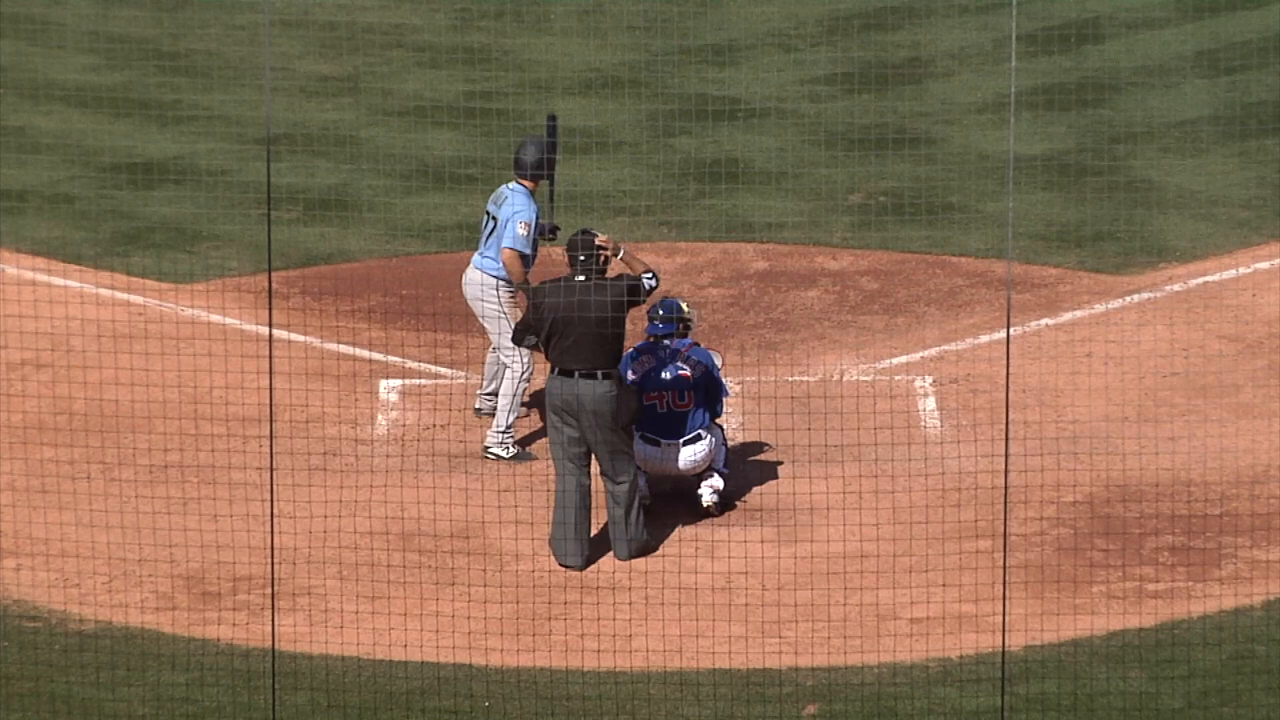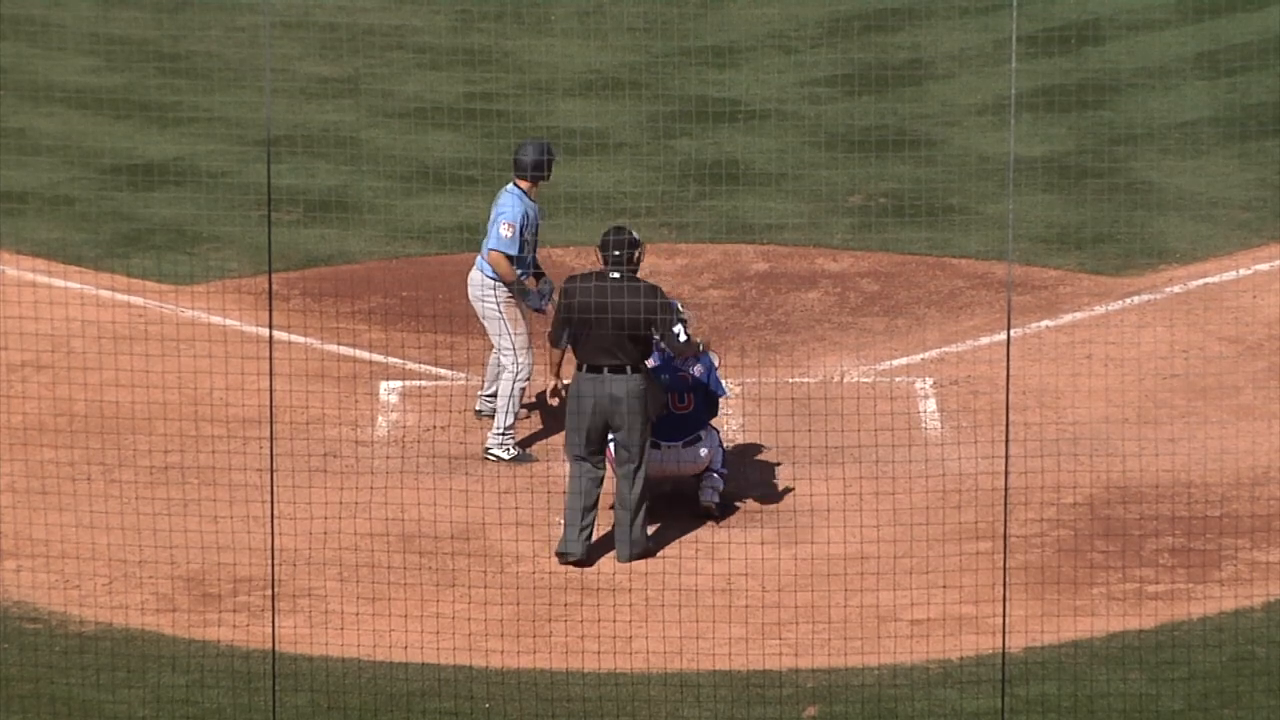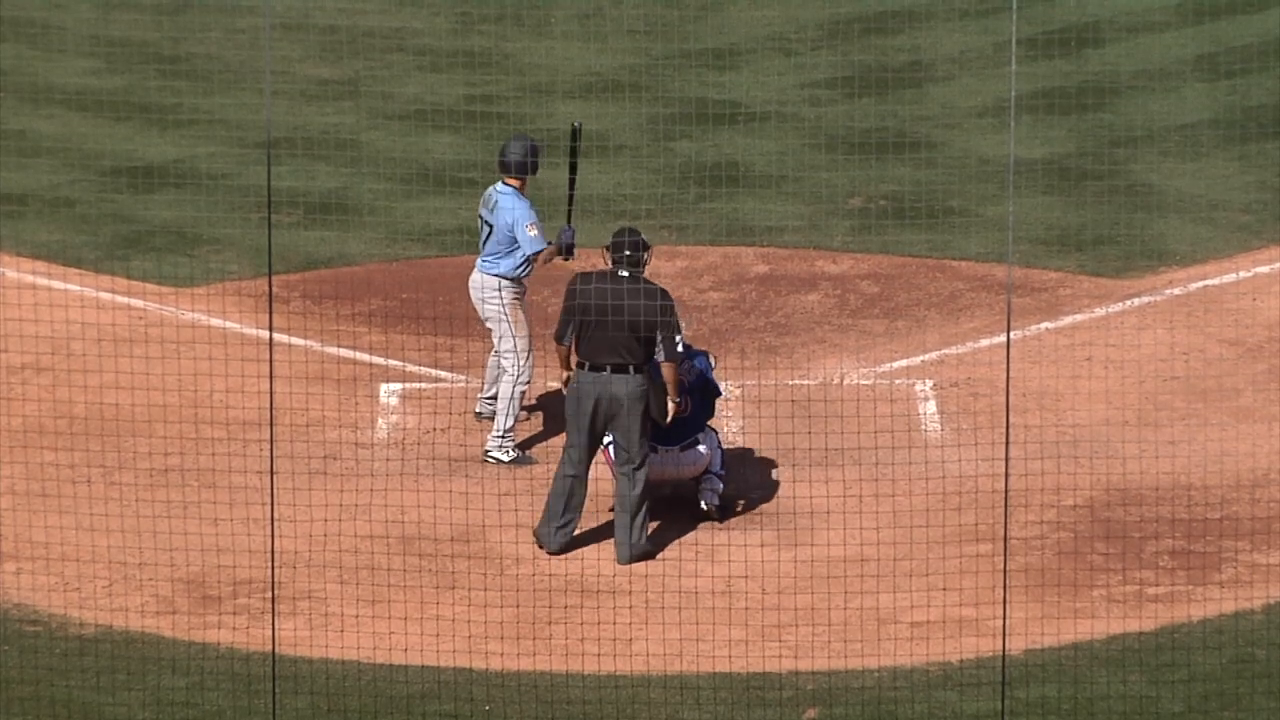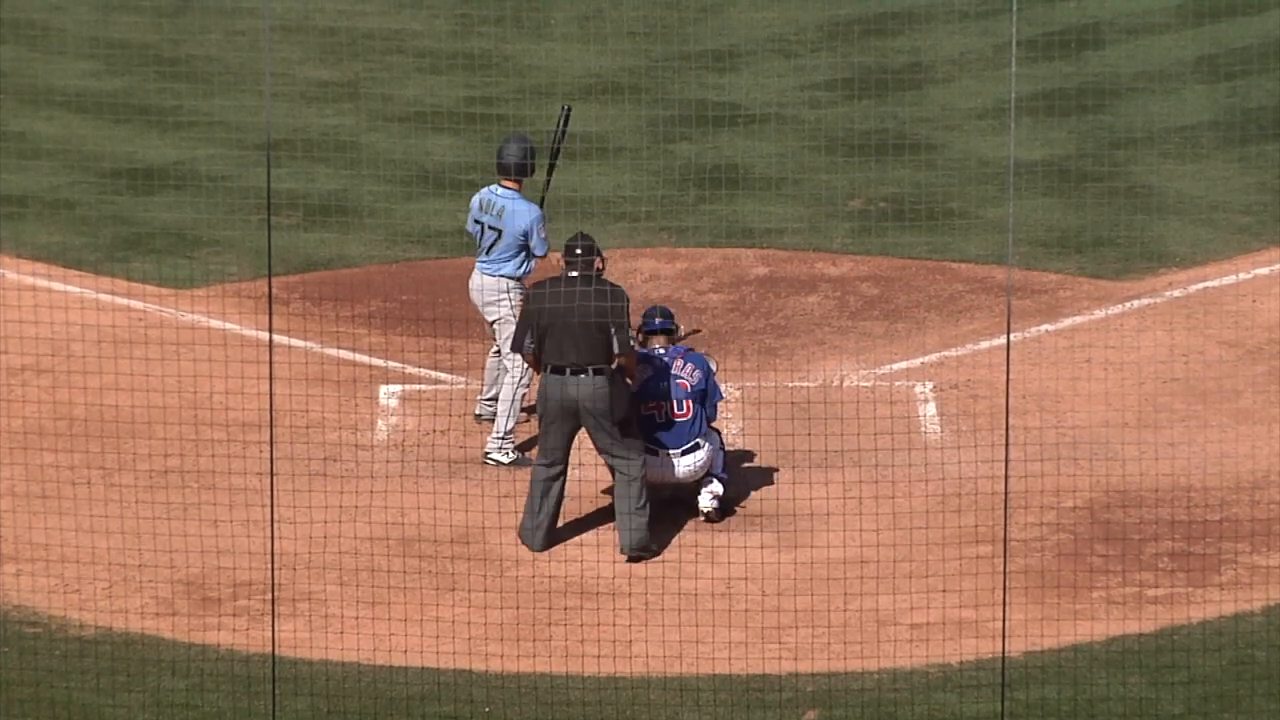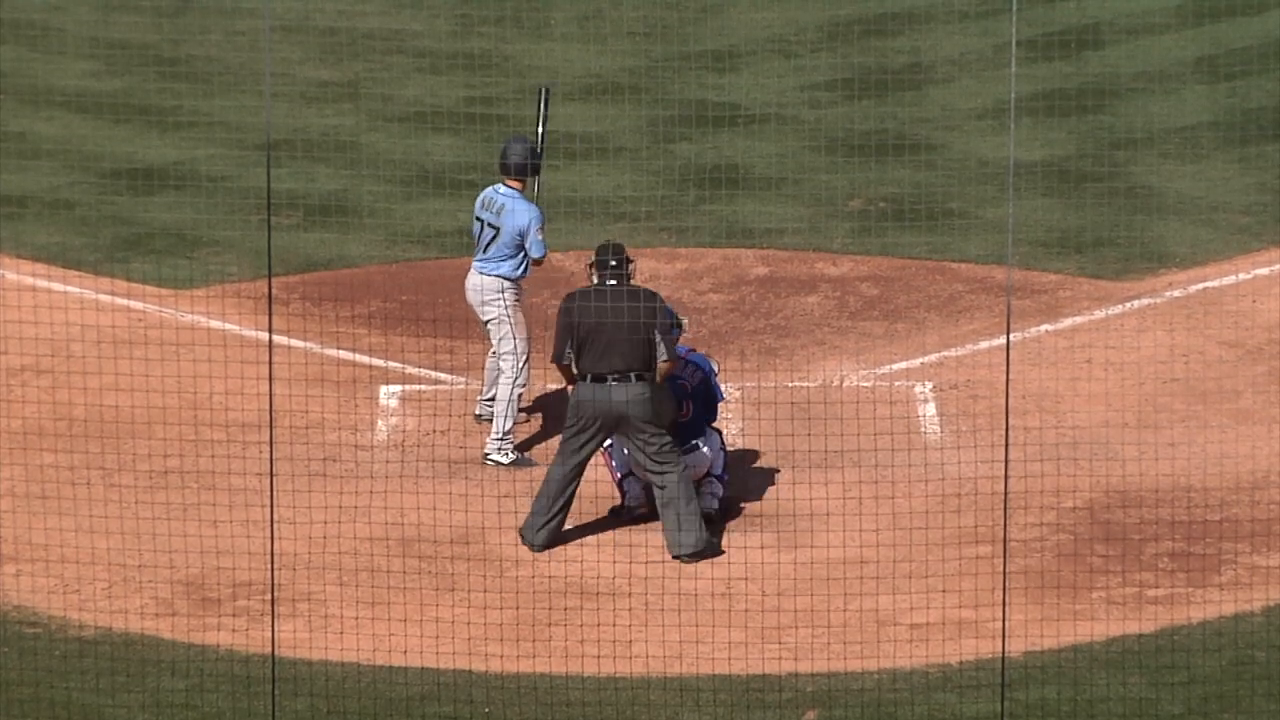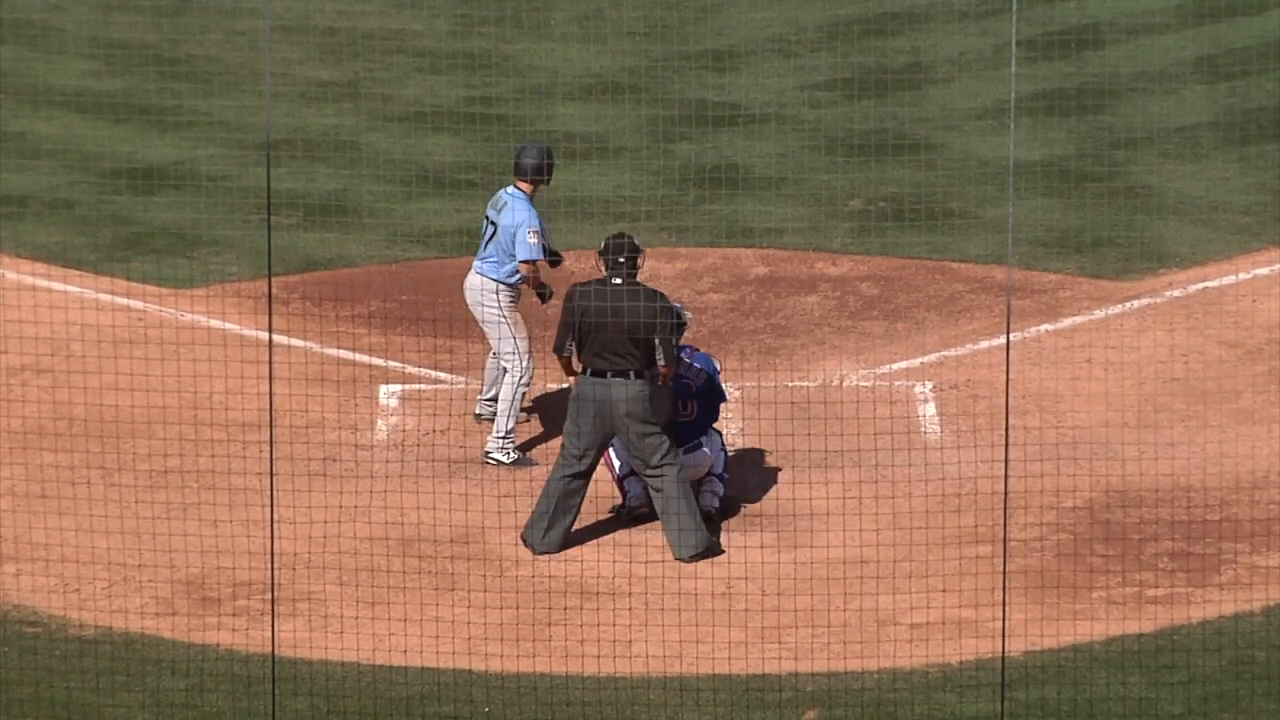
dt=0.5s
person 1, frame 1
left shoulder: (545, 292)
right shoulder: (618, 290)
left elbow: (524, 338)
right elbow: (651, 279)
right wrist: (621, 252)
left hip: (559, 387)
right hip: (603, 389)
left knee: (569, 471)
right knee: (619, 469)
left ankle: (570, 549)
right ankle: (629, 541)
person 1, frame 2
left shoulder: (574, 287)
right shoulder: (650, 295)
left elbow: (558, 340)
right elbow: (680, 346)
left wrist: (554, 376)
right wrist: (698, 347)
left hip: (586, 384)
right hip: (631, 386)
left knee: (584, 466)
right knee: (631, 467)
left ankle: (574, 543)
right ankle: (630, 542)
person 1, frame 3
left shoulder: (582, 284)
right shoulder: (657, 297)
left elbow: (563, 338)
right elbow: (668, 356)
left wrist: (566, 370)
right wrist: (672, 396)
left hip: (587, 381)
right hip: (631, 386)
left knee: (574, 460)
right knee: (632, 467)
left ankle: (554, 534)
right ankle: (631, 545)
person 1, frame 4
left shoulder: (539, 292)
right shoulder: (612, 294)
left elbow: (526, 348)
right elbow: (623, 352)
right wrist: (630, 374)
left hip: (554, 386)
right hip: (599, 388)
left knee: (549, 461)
right knee: (628, 460)
left ankle: (536, 533)
right ankle: (635, 538)
person 1, frame 5
left shoulder: (574, 302)
right shoulder: (651, 300)
left elbow: (562, 358)
right elbow: (667, 359)
left wrist: (574, 383)
right wrist: (652, 386)
left hip: (591, 394)
right hip: (638, 394)
left knee: (567, 462)
right knee: (666, 468)
left ankle: (538, 533)
right ankle: (690, 542)
person 1, frame 6
left shoulder: (578, 295)
right shoulder: (656, 302)
left elbow: (564, 350)
right elbow: (666, 363)
left wrist: (572, 375)
right wrist: (659, 387)
left hip: (591, 390)
right hip: (637, 393)
left knee: (571, 466)
right knee: (663, 468)
left ankle: (542, 536)
right ankle: (691, 543)
person 2, frame 1
left shoulder: (503, 192)
right shoulder: (525, 206)
right elbow: (509, 256)
left wrist: (539, 232)
right wrist: (531, 292)
left hip: (476, 277)
right hip: (494, 287)
left knee: (503, 344)
right knee: (520, 362)
left ankle: (488, 401)
right ankle: (499, 442)
person 2, frame 2
left shoulder: (521, 198)
right shoulder: (515, 207)
right elbow: (496, 256)
left wrist: (540, 278)
right wrist: (525, 292)
left hip: (492, 283)
right hip: (494, 288)
left knee: (506, 346)
right knee: (518, 362)
left ankle: (489, 403)
right ankle: (500, 442)
person 2, frame 3
left shoulder: (492, 194)
right shoulder: (520, 208)
right elbow: (542, 256)
left wrist: (554, 245)
right wrist: (563, 241)
left hip: (484, 278)
right hip: (501, 288)
left knee: (505, 347)
right knee: (518, 364)
left ankle: (488, 405)
right ankle: (499, 445)
person 2, frame 4
left shoulder: (480, 198)
right shoulder: (529, 212)
right elbow: (540, 253)
right wrist: (538, 232)
left hip: (481, 280)
right hip: (504, 289)
left knee: (502, 347)
right knee: (518, 366)
left ankle: (488, 406)
right ankle: (499, 446)
person 2, frame 5
left shoulder: (485, 196)
right shoulder: (529, 212)
right elbow: (537, 259)
left hip: (477, 280)
right hip: (500, 289)
left knee: (501, 349)
right knee: (514, 365)
left ankle: (488, 407)
right ankle: (499, 447)
person 2, frame 6
left shoulder: (500, 196)
right shoulder: (527, 214)
right elbow: (527, 267)
left wrist: (542, 250)
right wrist: (542, 288)
left hip: (477, 282)
right hip: (495, 292)
left knee: (502, 349)
right knee: (519, 365)
left ankle: (488, 406)
right ankle: (500, 446)
person 3, frame 1
left shoulder: (633, 358)
right shoulder: (702, 357)
right elbow: (715, 411)
left hip: (647, 455)
right hip: (696, 456)
right knee: (715, 432)
right ankle: (710, 494)
person 3, frame 2
right shoulder: (701, 358)
right elbow: (710, 411)
left hip: (645, 457)
right hip: (692, 457)
right knee: (711, 435)
right ankle: (710, 495)
person 3, frame 3
right shoulder: (698, 360)
right elbow: (708, 412)
right hip: (693, 461)
left knee: (611, 435)
right knee: (709, 436)
right ankle: (710, 499)
person 3, frame 4
right shoulder: (699, 362)
right elbow: (710, 415)
left hip: (646, 466)
right hip: (694, 464)
right knee: (712, 437)
right ankle: (710, 498)
person 3, frame 5
right shoulder: (700, 363)
right elbow: (710, 417)
right hip: (694, 464)
left knee: (612, 440)
right knee: (713, 437)
left ankle: (634, 500)
right ankle: (710, 500)
person 3, frame 6
right shoulder: (703, 362)
right elbow: (712, 416)
right hip: (696, 462)
left knee: (614, 438)
right knee: (713, 438)
left ankle: (635, 498)
right ankle: (710, 499)
